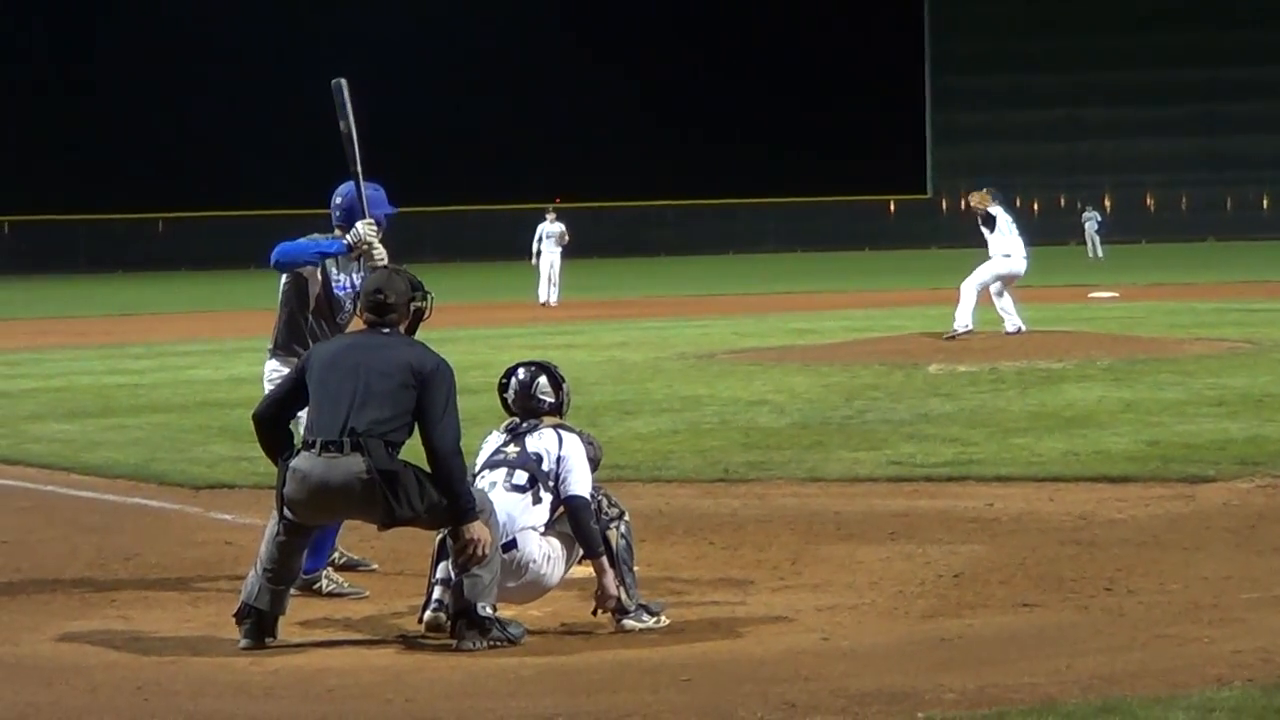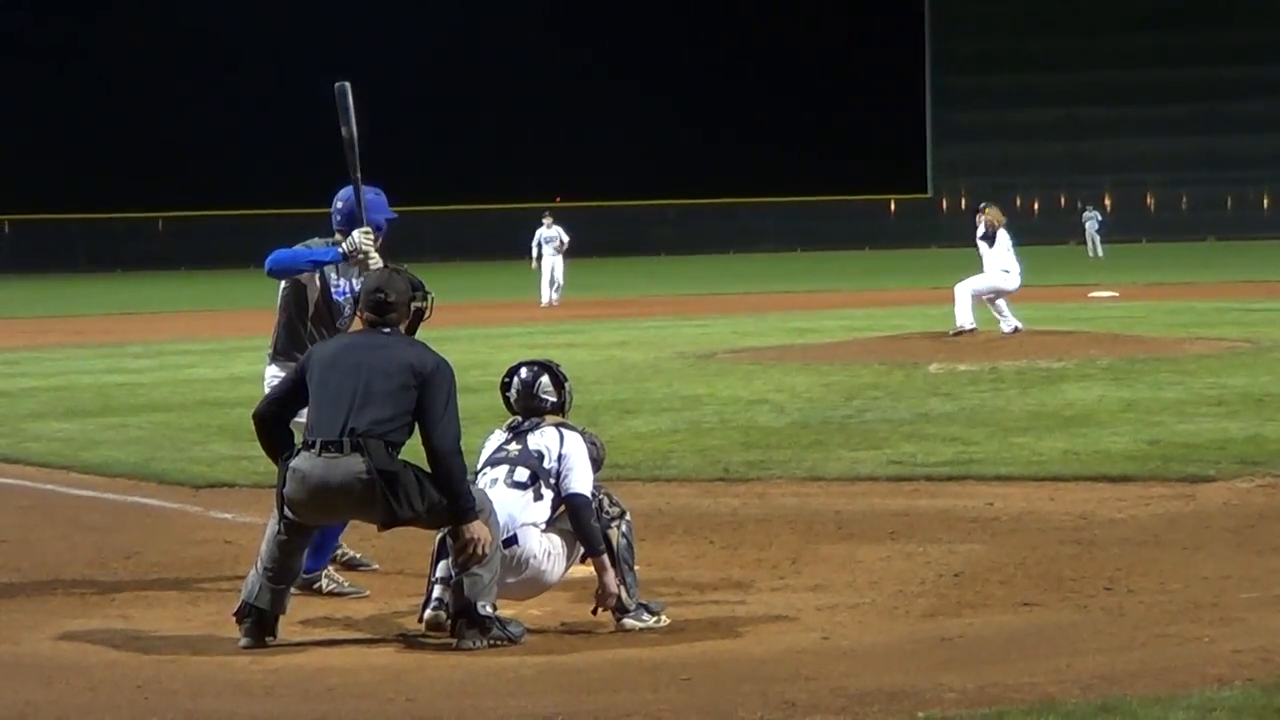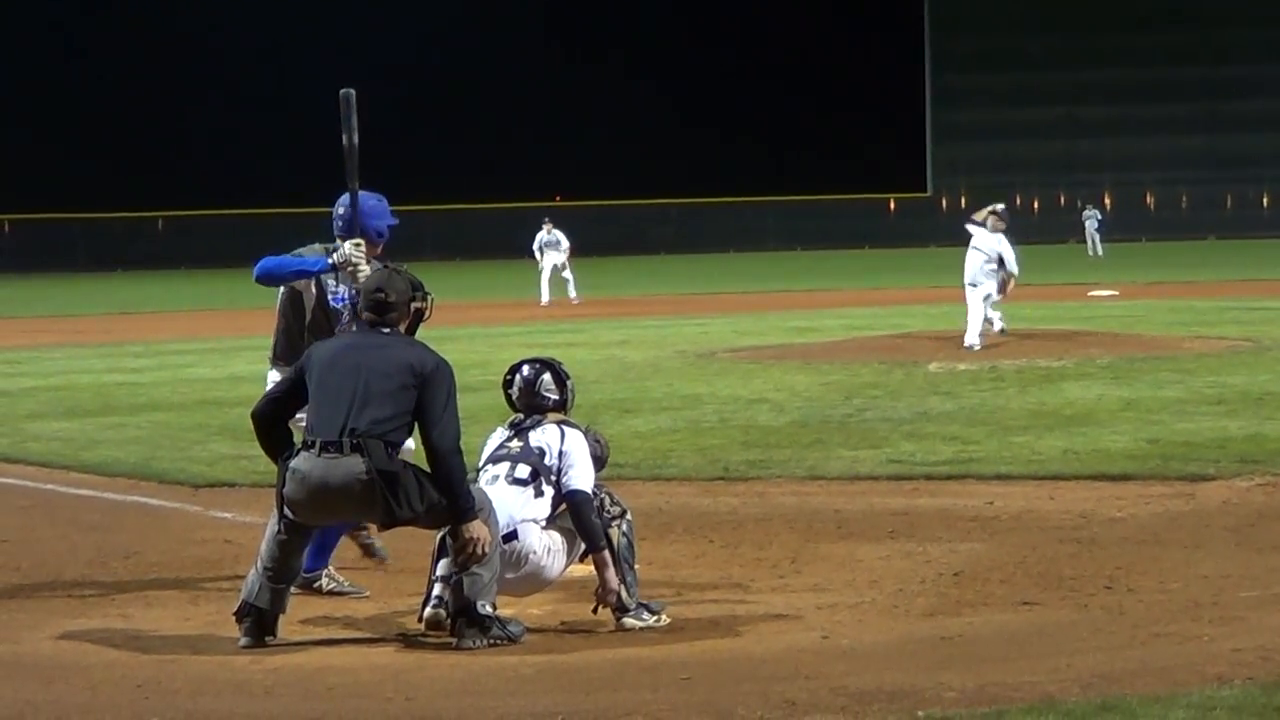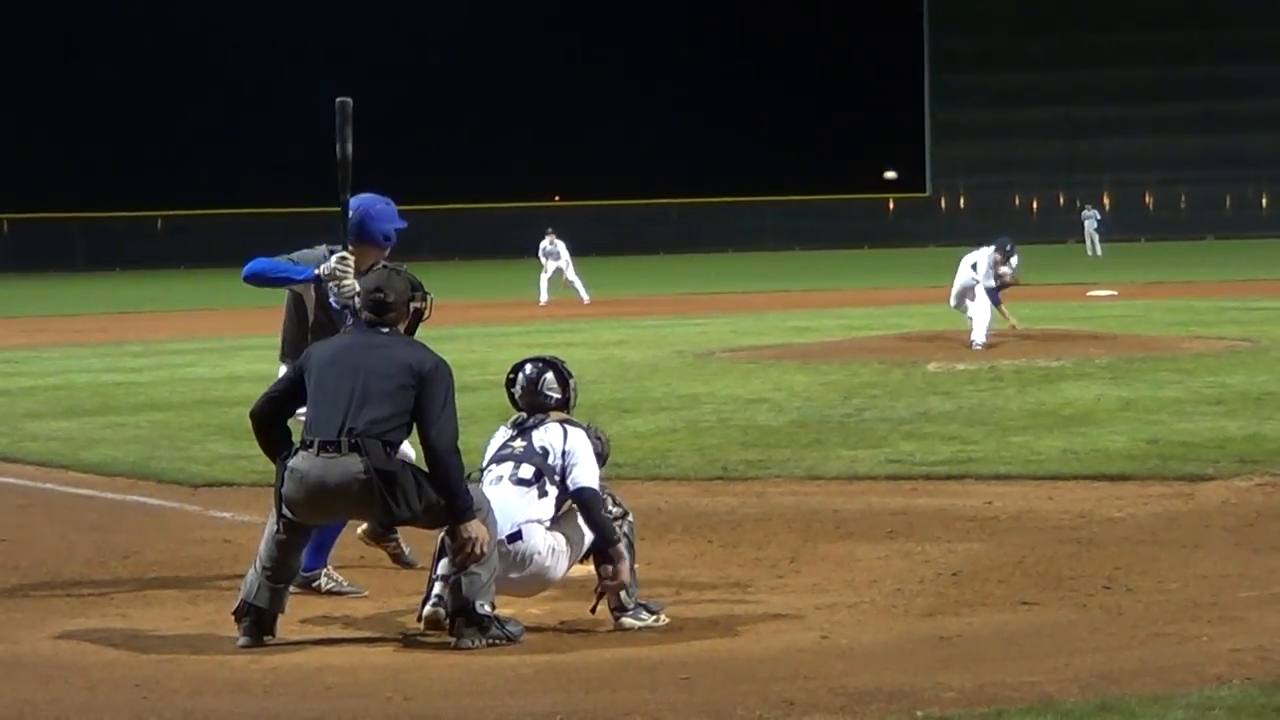
dt=0.2s
person 1, frame 1
left shoulder: (359, 257)
right shoulder: (315, 249)
right elbow: (279, 257)
left wrist: (380, 269)
right wrist: (345, 244)
right hip: (293, 374)
left ankle: (325, 549)
right ankle: (311, 573)
person 1, frame 2
left shoulder: (359, 261)
right shoulder: (314, 254)
right elbow: (274, 264)
right wrist: (342, 254)
left ankle: (329, 544)
right ankle: (311, 572)
person 1, frame 3
left shoulder: (364, 267)
right shoulder: (311, 260)
right elbow: (263, 271)
right wrist: (331, 263)
left knee: (399, 445)
left ankle: (354, 522)
right ankle: (312, 572)
person 1, frame 4
right shoulder: (313, 261)
right elbow: (252, 271)
left wrist: (357, 296)
right wrist: (318, 275)
left knee: (401, 458)
left ankle: (381, 529)
right ankle: (310, 572)
person 2, frame 1
left shoulder: (322, 351)
right shoulder: (426, 361)
left elbow: (266, 416)
right elbow: (443, 447)
left wrist: (293, 470)
right wrist: (467, 517)
left hip: (308, 477)
right hip: (370, 477)
left knee: (289, 516)
right knee: (478, 508)
left ankle: (255, 621)
right ankle: (476, 620)
person 2, frame 2
left shoulder: (322, 351)
right shoulder: (427, 362)
left elbow: (266, 415)
right elbow: (443, 447)
left wrist: (293, 470)
right wrist: (467, 517)
left hip: (309, 478)
right hip: (371, 478)
left knee: (290, 516)
right knee: (478, 508)
left ankle: (256, 620)
right ankle: (476, 620)
person 2, frame 3
left shoulder: (322, 350)
right shoulder: (427, 361)
left elbow: (265, 414)
right elbow: (443, 447)
left wrist: (293, 469)
right wrist: (467, 516)
left hip: (309, 479)
right hip: (371, 478)
left knee: (289, 515)
right knee: (477, 508)
left ankle: (255, 619)
right ankle: (475, 619)
person 2, frame 4
left shoulder: (321, 350)
right shoulder: (425, 361)
left elbow: (263, 414)
right elbow: (441, 446)
left wrist: (291, 468)
right wrist: (465, 517)
left hip: (307, 477)
right hip: (369, 478)
left knee: (287, 514)
right knee: (475, 507)
left ankle: (254, 619)
right ankle: (474, 619)
person 3, frame 1
left shoulder: (493, 440)
right shoulder: (565, 439)
right elbow: (579, 512)
right wrist: (605, 572)
right hip: (528, 571)
right knee: (604, 507)
left ankle: (439, 605)
right ankle: (628, 609)
person 3, frame 2
left shoulder: (497, 438)
right shoulder: (567, 437)
right elbow: (580, 510)
right wrist: (606, 571)
right hip: (530, 566)
right knee: (606, 506)
left ankle: (439, 604)
right ankle: (629, 609)
person 3, frame 3
left shoulder: (499, 436)
right shoulder: (568, 435)
right elbow: (580, 505)
right wrist: (607, 566)
right hip: (529, 562)
right knee: (607, 506)
left ankle: (439, 603)
right ankle: (628, 608)
person 3, frame 4
left shoulder: (502, 435)
right shoulder: (571, 433)
right elbow: (588, 499)
right wrist: (620, 555)
right hip: (533, 564)
right knee: (609, 507)
left ankle: (438, 602)
right ankle: (626, 608)
